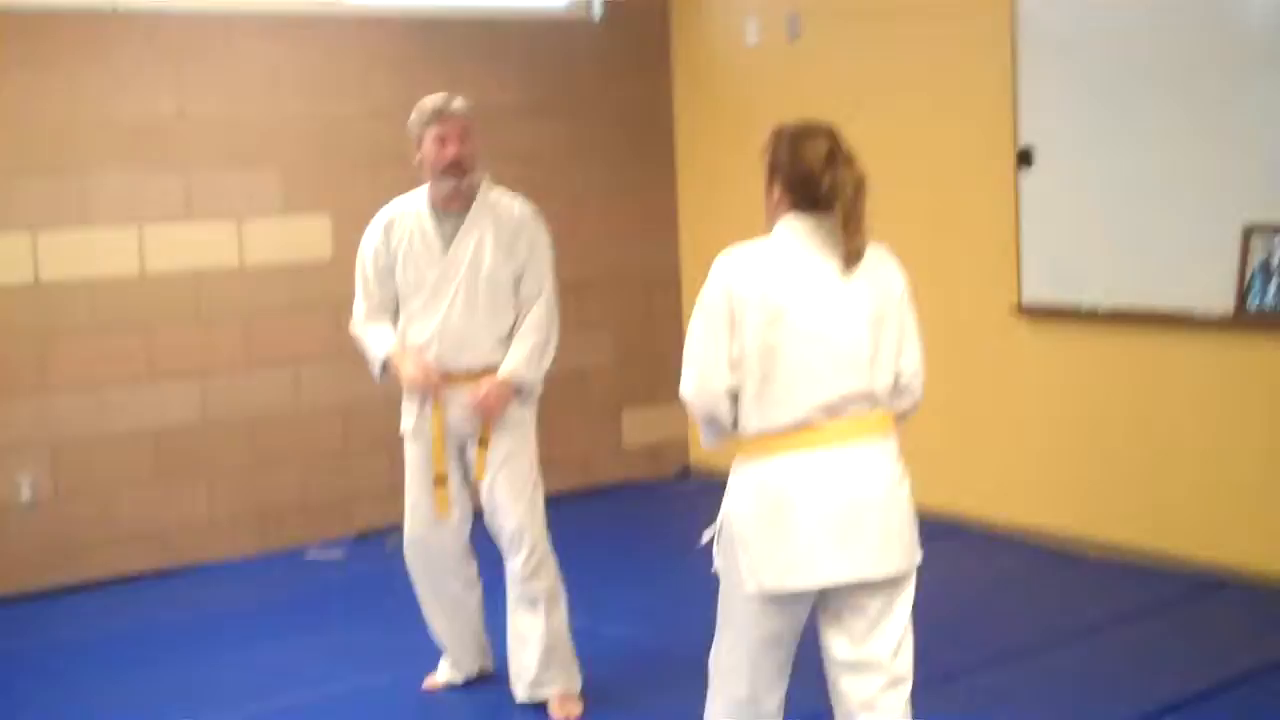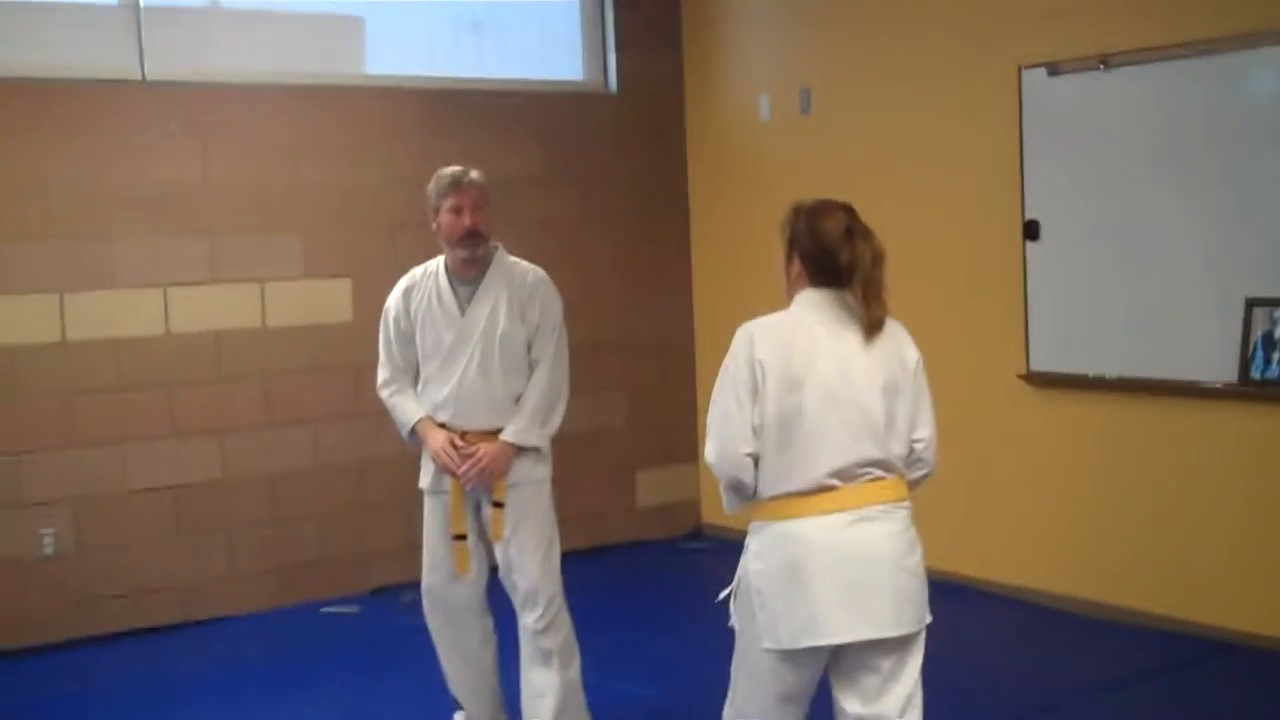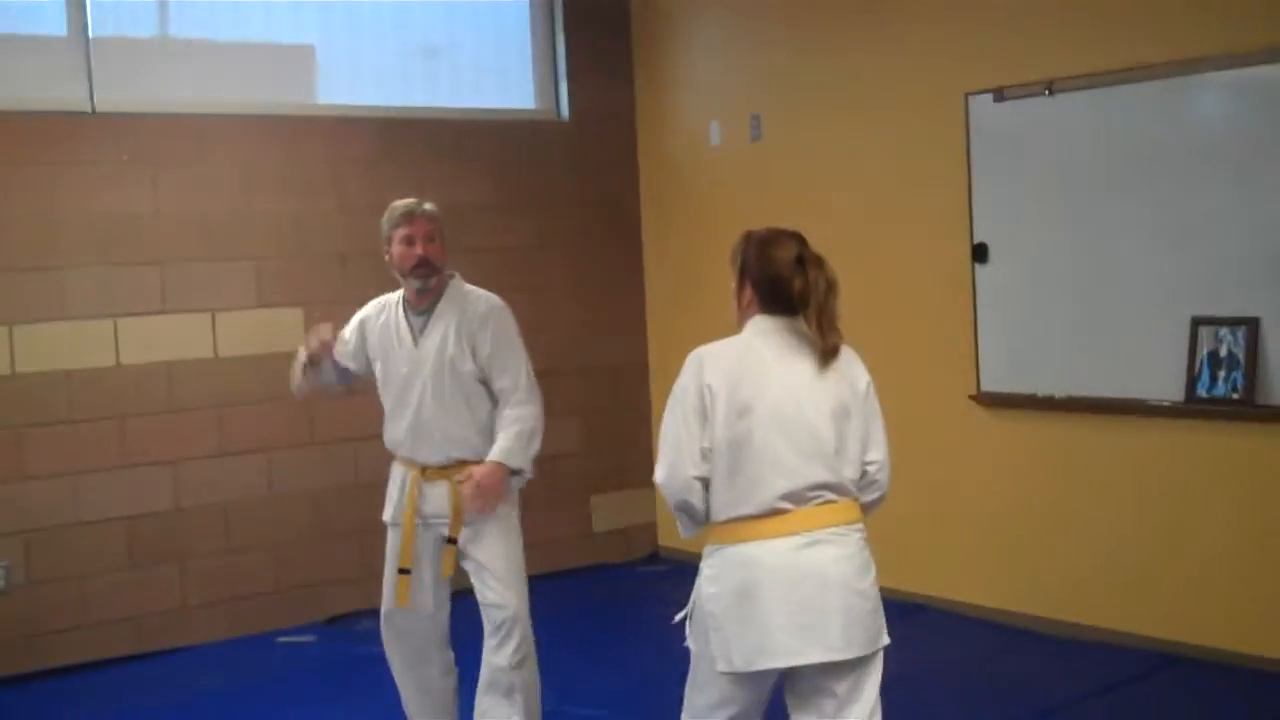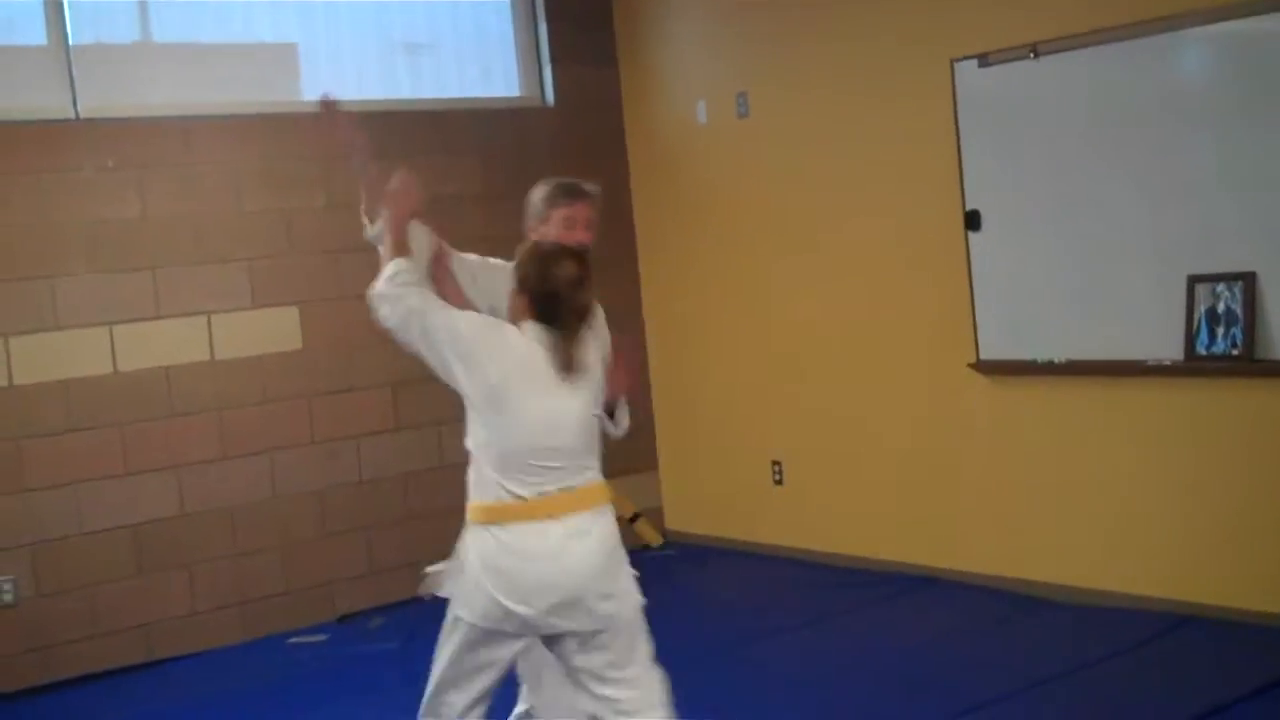
dt=0.7s
person 1, frame 1
left shoulder: (516, 218)
right shoulder: (390, 226)
left elbow: (540, 312)
right elbow: (368, 314)
left wrist: (508, 380)
right wrist: (398, 358)
left hip: (497, 398)
right hip: (428, 402)
left knee: (522, 531)
right knee: (430, 537)
right ankle: (465, 654)
person 1, frame 2
left shoulder: (530, 285)
right shoulder: (410, 292)
left elbow: (549, 378)
right elbow: (393, 379)
left wrist: (508, 445)
right wrist: (428, 430)
left hip: (515, 458)
right hip: (445, 460)
left knee: (537, 590)
right knee: (447, 590)
person 1, frame 3
left shoulder: (484, 311)
right shoulder: (375, 319)
left elbow: (521, 398)
right elbow: (327, 371)
left wrist: (504, 463)
right wrist: (314, 352)
left hip: (480, 489)
right hip: (411, 489)
left knee: (507, 613)
right knee: (406, 620)
person 1, frame 4
left shoulder: (587, 312)
right shoulder: (494, 284)
left elbow: (608, 424)
right elbow: (407, 241)
left wrist: (613, 397)
right wrist: (365, 163)
person 2, frame 1
left shoulder: (740, 268)
right shoulder: (880, 266)
left elbow: (707, 394)
right elbow: (907, 384)
left hip: (777, 490)
right hip: (870, 483)
left knee: (747, 670)
right knee: (874, 668)
person 2, frame 2
left shoulder: (760, 339)
right shoulder: (895, 339)
left elbow: (731, 458)
right elbow: (920, 453)
left hip: (794, 552)
right hip: (883, 546)
person 2, frame 3
left shoulder: (711, 365)
right shoulder: (846, 365)
left elbow: (679, 481)
right elbow: (874, 477)
left hip: (747, 571)
right hip: (835, 565)
person 2, frame 4
left shoulder: (484, 347)
right shoulder: (590, 356)
left elbow: (399, 299)
left wrist: (396, 222)
left hip: (505, 558)
right hip: (587, 547)
